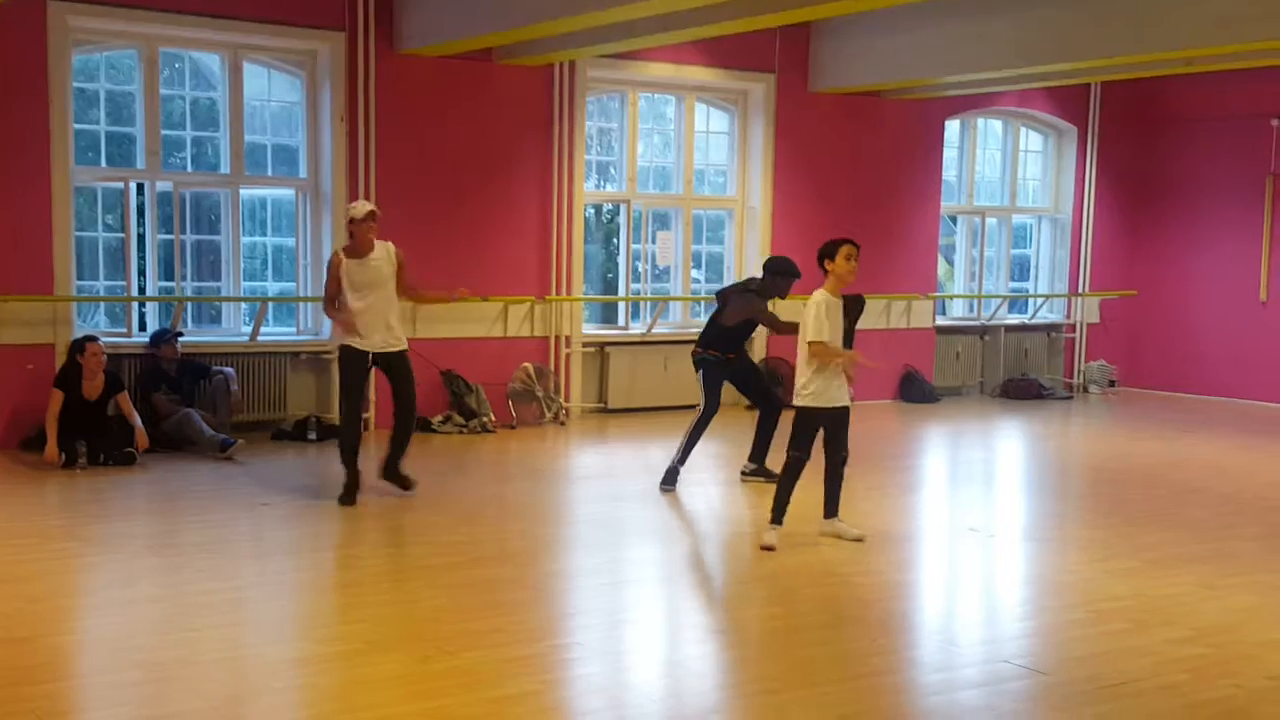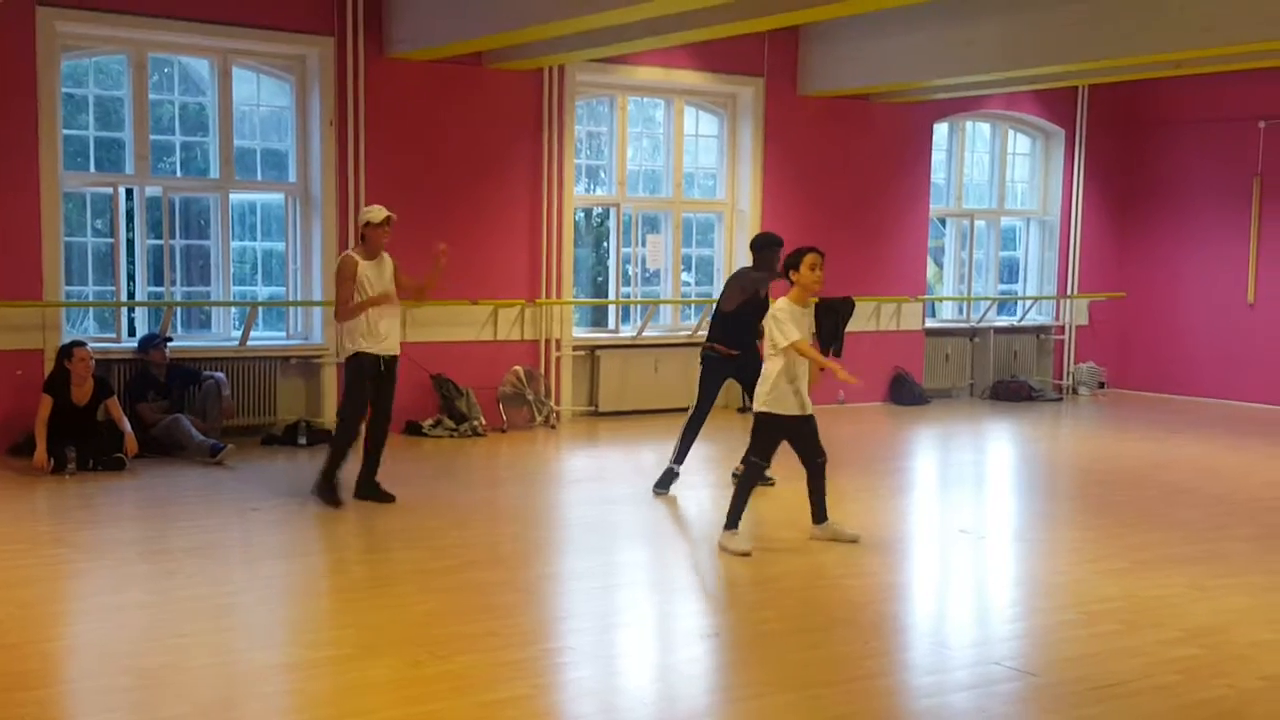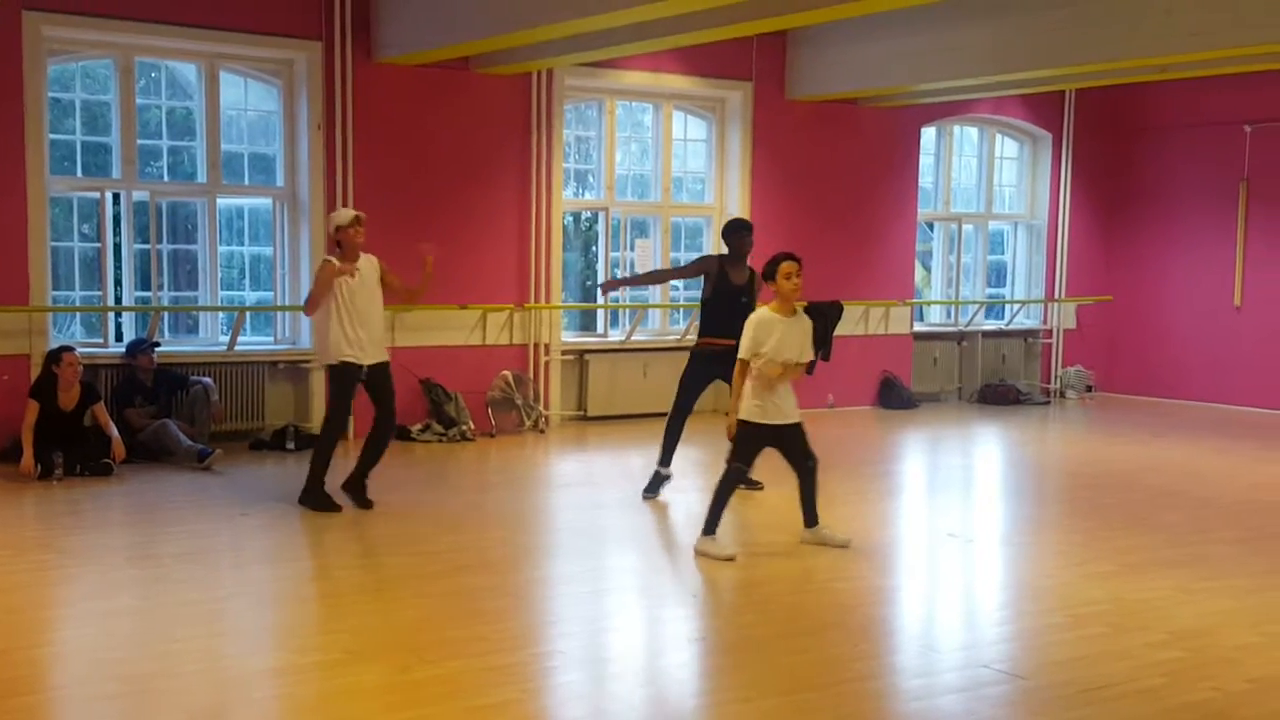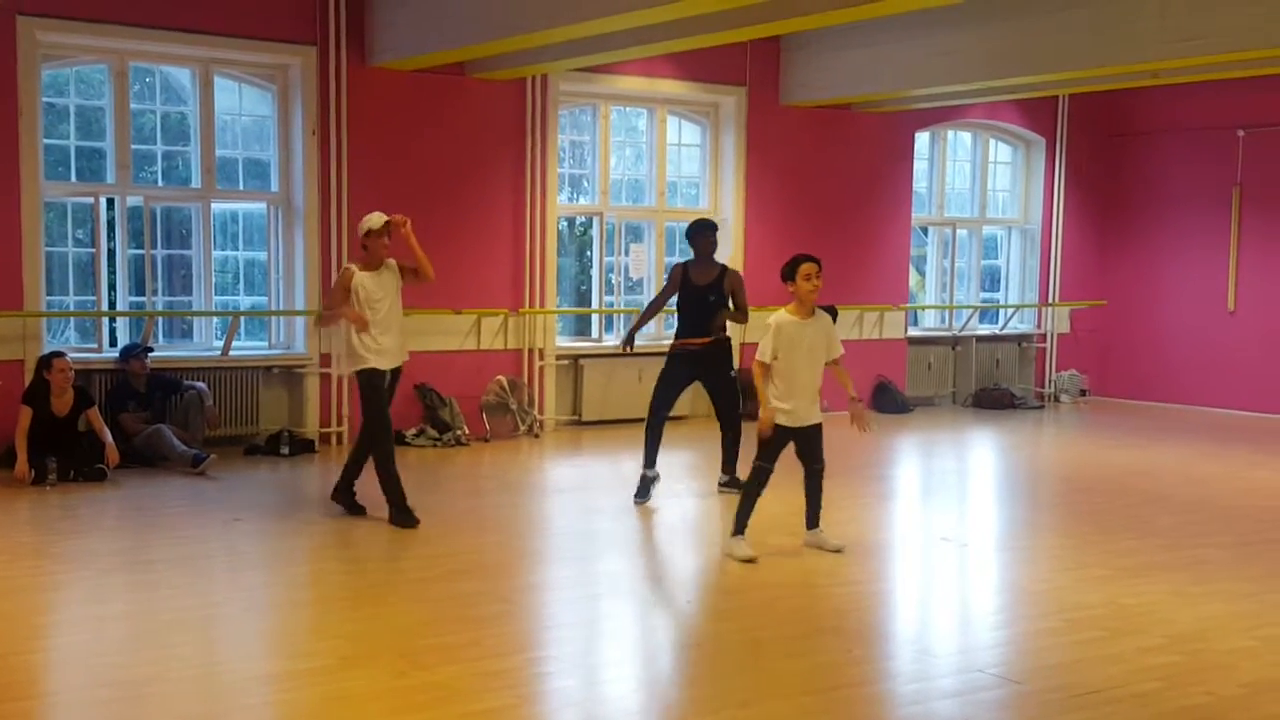
dt=0.5s
person 1, frame 1
left shoulder: (839, 301)
right shoulder: (819, 301)
right elbow: (816, 348)
left wrist: (845, 364)
right wrist: (850, 356)
left hip: (837, 394)
right hip: (812, 395)
left knee: (838, 456)
right knee: (797, 458)
left ankle: (830, 519)
right ankle: (774, 526)
person 1, frame 2
left shoulder: (809, 310)
right shoulder: (781, 310)
right elbow: (800, 347)
right wrist: (835, 368)
left hip: (800, 403)
right hip: (772, 402)
left knee: (816, 459)
right knee: (756, 465)
left ankle: (821, 523)
right ankle: (730, 530)
person 1, frame 3
left shoulder: (804, 322)
right shoulder: (758, 320)
left elbow: (801, 366)
right elbow: (741, 367)
left wrist: (782, 370)
right wrist: (733, 411)
left hip: (786, 413)
right hip: (753, 413)
left knee: (807, 464)
right knee: (735, 472)
left ankle: (812, 528)
right ankle: (707, 537)
person 1, frame 4
left shoulder: (825, 321)
right shoulder: (778, 323)
left elbow: (835, 364)
right elbow: (759, 367)
left wrist: (854, 400)
right wrist: (766, 408)
left hip: (810, 413)
right hip: (777, 414)
left knee: (815, 469)
right knee: (761, 472)
left ankle: (813, 531)
right ankle: (737, 537)
person 2, frame 1
left shoulder: (392, 253)
right shoulder: (339, 261)
left elbow: (411, 293)
right elbow: (329, 303)
left wrist: (451, 297)
right wrist: (339, 316)
left hip: (392, 342)
right hip: (354, 345)
left knee: (407, 407)
right knee: (351, 412)
left ankle: (392, 466)
right ankle: (351, 479)
person 2, frame 2
left shoulder: (387, 262)
right shoulder: (349, 263)
left elbow: (415, 293)
right elbow: (340, 314)
left wrist: (438, 268)
right wrist: (370, 302)
left hip: (387, 349)
right hip: (360, 349)
left knee: (382, 416)
right knee: (353, 413)
left ankle: (367, 481)
right ankle: (328, 477)
person 2, frame 3
left shoulder: (374, 264)
right shoulder: (329, 267)
left elbow: (408, 296)
right elbow: (309, 309)
left wrist: (426, 274)
right wrist: (333, 276)
left hip: (376, 354)
right hip: (344, 356)
left knee: (386, 419)
right knee: (337, 422)
left ankle: (357, 481)
right ankle: (313, 489)
person 2, frame 4
left shoulder: (394, 269)
right shoulder: (350, 275)
left elbow: (428, 275)
right elbow: (321, 320)
left wrist: (409, 234)
right wrist: (344, 313)
left hip: (394, 360)
right hip: (367, 362)
left knee: (373, 431)
right knee: (381, 433)
left ankle: (344, 488)
right ankle: (397, 504)
person 3, frame 1
left shoulder: (754, 286)
right shoulder: (750, 301)
left elbow: (721, 295)
right elbow: (780, 328)
left hip: (735, 356)
right hip: (710, 357)
left knee: (773, 405)
right knee: (708, 408)
left ankle: (754, 466)
right ankle: (675, 467)
person 3, frame 2
left shoulder: (764, 284)
right shoulder: (744, 278)
left wrist: (757, 332)
right wrist: (775, 275)
left hip: (746, 355)
right hip: (718, 354)
right knee: (701, 409)
left ankle: (746, 468)
right ankle: (673, 469)
person 3, frame 3
left shoulder: (755, 279)
right shoulder: (711, 265)
right elbow: (669, 274)
right wrist: (623, 281)
left hip: (737, 353)
right hip: (706, 351)
right knee: (680, 410)
right ankle: (662, 470)
person 3, frame 4
left shoulder: (730, 277)
right shoulder: (680, 271)
left elbow: (743, 316)
right elbow: (658, 302)
left wrist: (726, 313)
right wrist: (634, 329)
left hip: (716, 351)
right hip: (683, 352)
left knee: (731, 415)
right knee: (657, 410)
left ankle: (728, 476)
right ankle: (648, 473)
